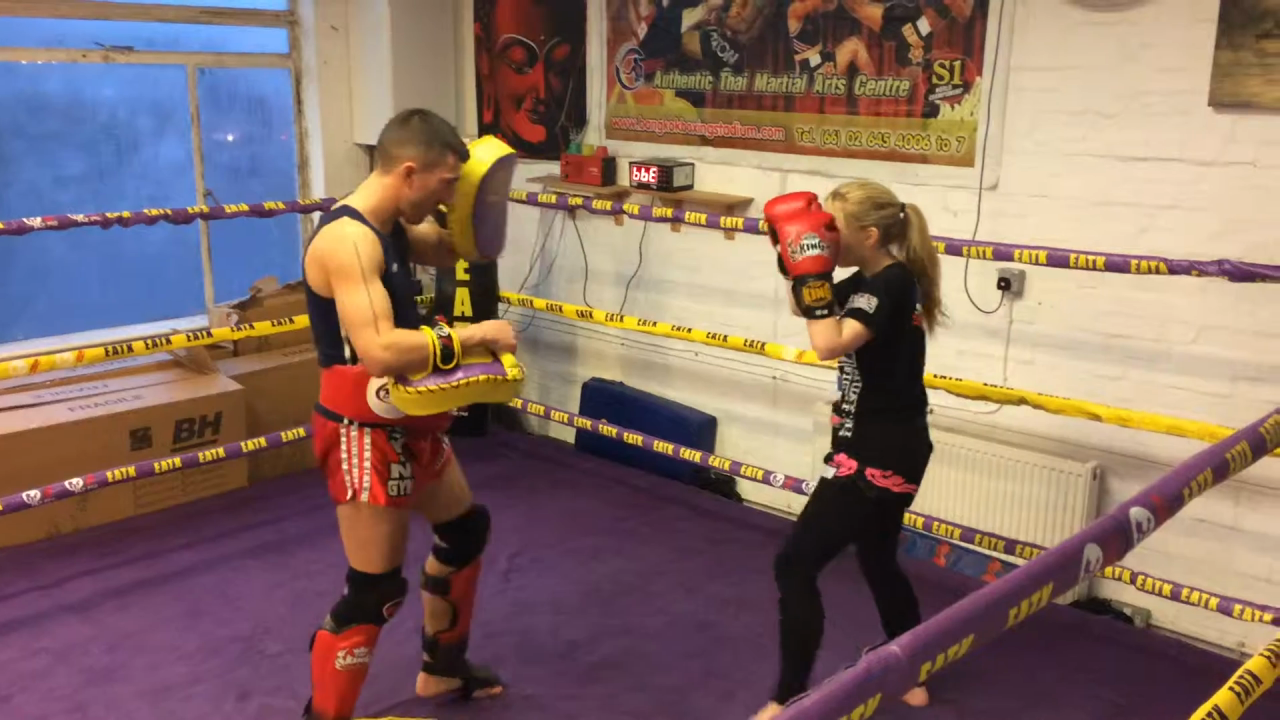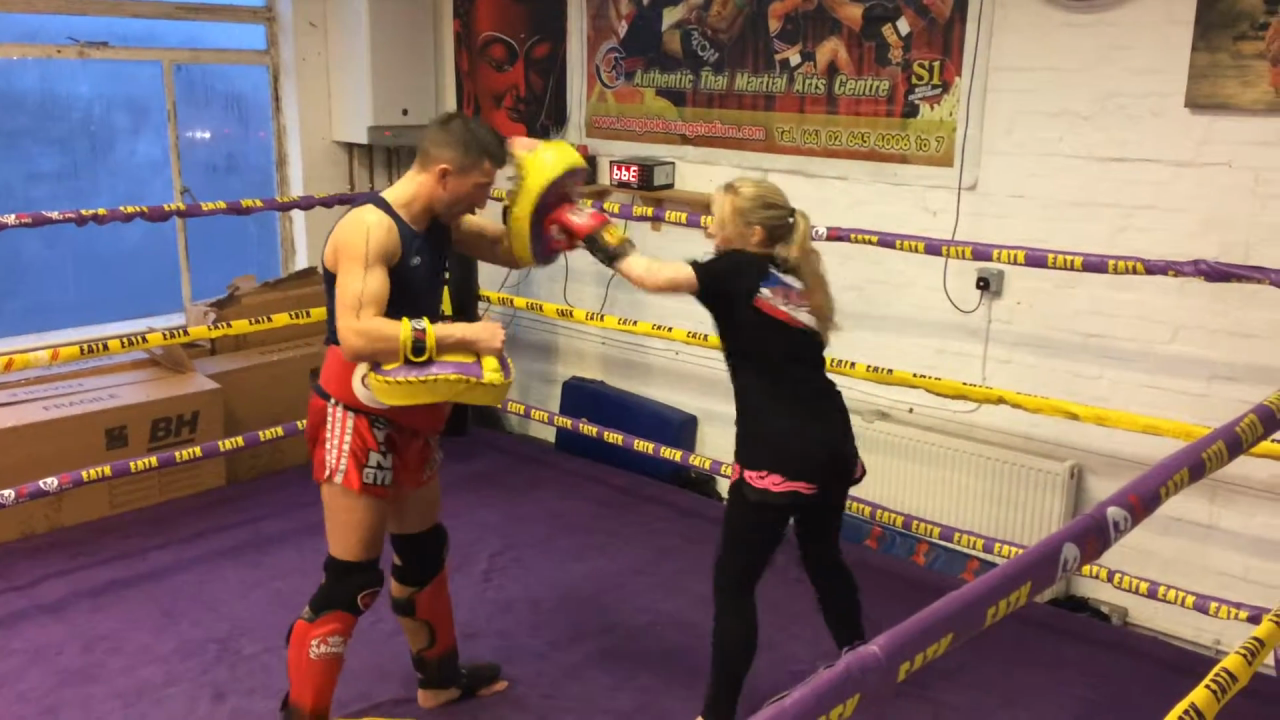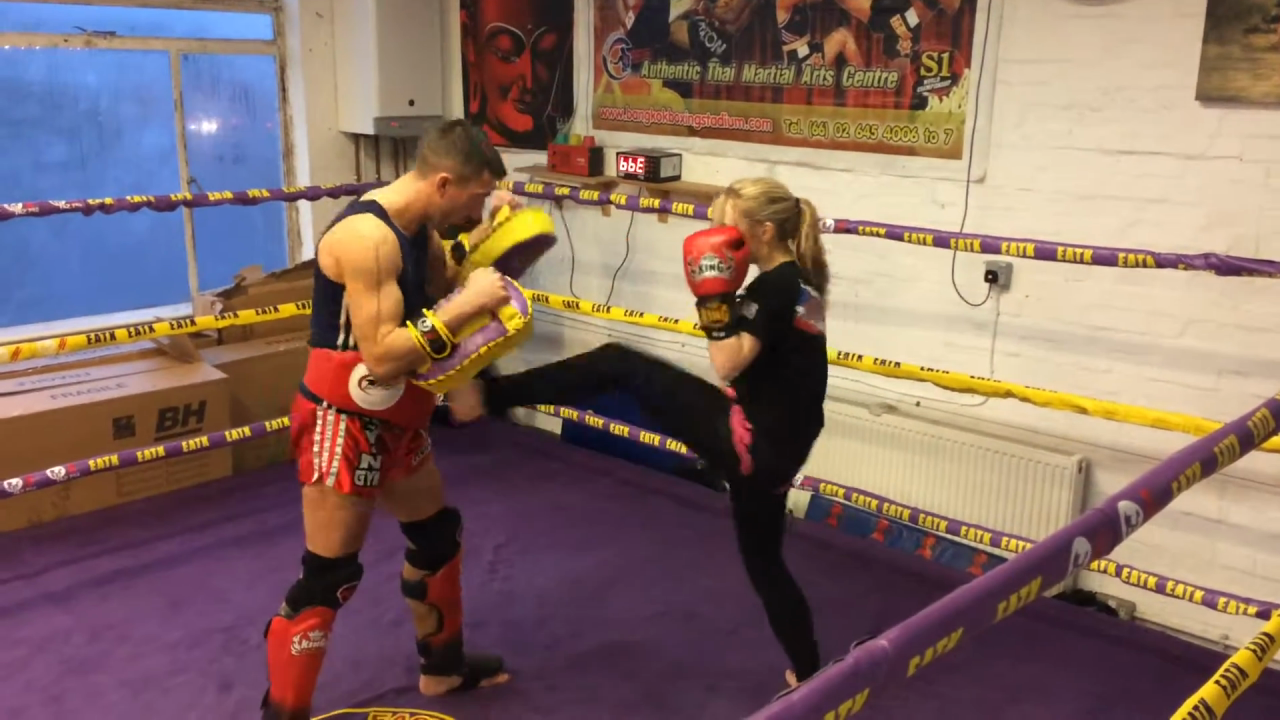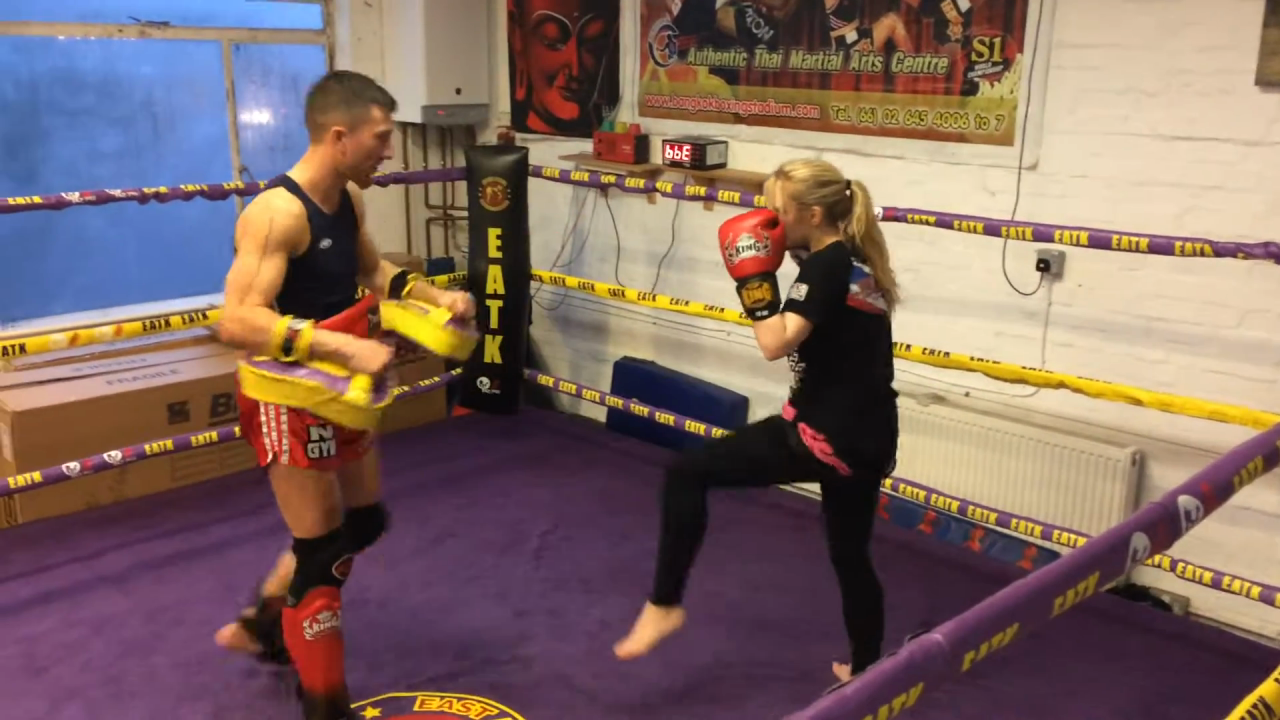
dt=0.5s
person 1, frame 1
left shoulder: (389, 224)
right shoulder: (347, 240)
left elbow: (446, 252)
right elbow: (379, 350)
right wrist: (477, 335)
left hip: (410, 422)
right hip: (366, 433)
left knee: (465, 530)
right knee: (375, 589)
left ankle: (442, 665)
person 1, frame 2
left shoulder: (441, 220)
right shoulder: (369, 228)
left elbow: (513, 252)
right elbow: (357, 336)
right wrist: (462, 334)
left hip: (410, 419)
right hip: (358, 420)
left knee: (424, 550)
right knee: (351, 581)
person 1, frame 3
left shoulder: (415, 224)
right shoulder: (366, 236)
left elbow: (442, 283)
right elbow: (383, 356)
right wrist: (467, 305)
left hip: (395, 414)
right hip: (345, 419)
left knee: (437, 533)
right knee: (328, 577)
left ankle: (442, 663)
person 1, frame 4
left shoulder: (348, 197)
right shoulder: (278, 212)
left elbow: (372, 268)
right elbow: (238, 319)
left wrist: (434, 295)
right wrist: (345, 347)
right hip: (289, 400)
left knee: (361, 520)
right knee: (321, 554)
left ankle: (259, 621)
person 2, frame 1
left shoulder: (892, 284)
right shoulder: (876, 280)
left elbow: (828, 344)
right elbow: (829, 317)
left wrist: (810, 267)
right wrist: (795, 257)
left hip: (878, 454)
right hip: (891, 450)
left knee: (795, 565)
right knee: (879, 562)
person 2, frame 2
left shoulder: (739, 272)
right shoulder: (803, 276)
left elbow: (656, 277)
left wrist: (595, 231)
left hip: (777, 452)
right hip: (832, 442)
left knee: (734, 584)
right knee: (824, 557)
person 2, frame 3
left shoulder: (772, 285)
right shoulder: (797, 280)
left elbow: (729, 364)
left wrist: (715, 294)
left hip: (745, 433)
right hip: (776, 448)
left knee: (618, 363)
right knee: (764, 561)
left ankle: (486, 396)
right ankle: (813, 676)
person 2, frame 4
left shoulder: (825, 266)
right shoulder: (859, 261)
left elbow: (775, 342)
left wrist: (752, 275)
left hip: (822, 431)
right hip: (870, 436)
left knee: (687, 474)
right knee: (851, 554)
left ankle: (664, 605)
right ankle: (864, 671)
